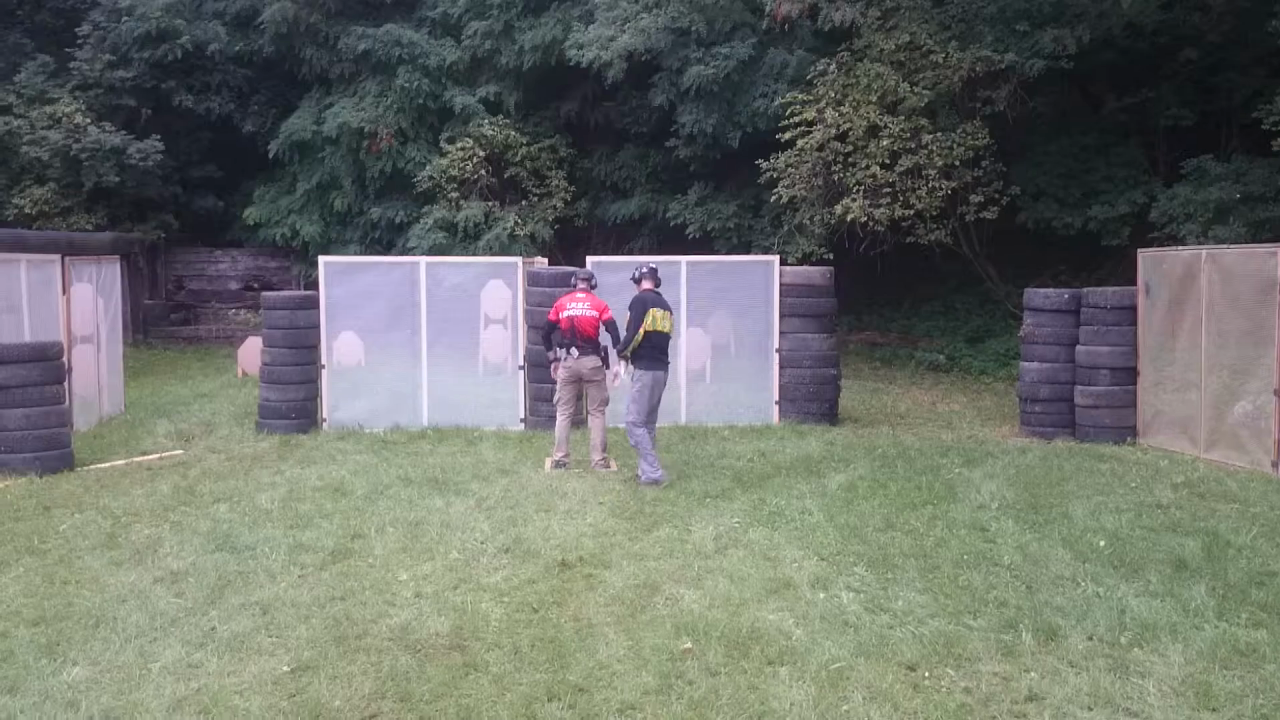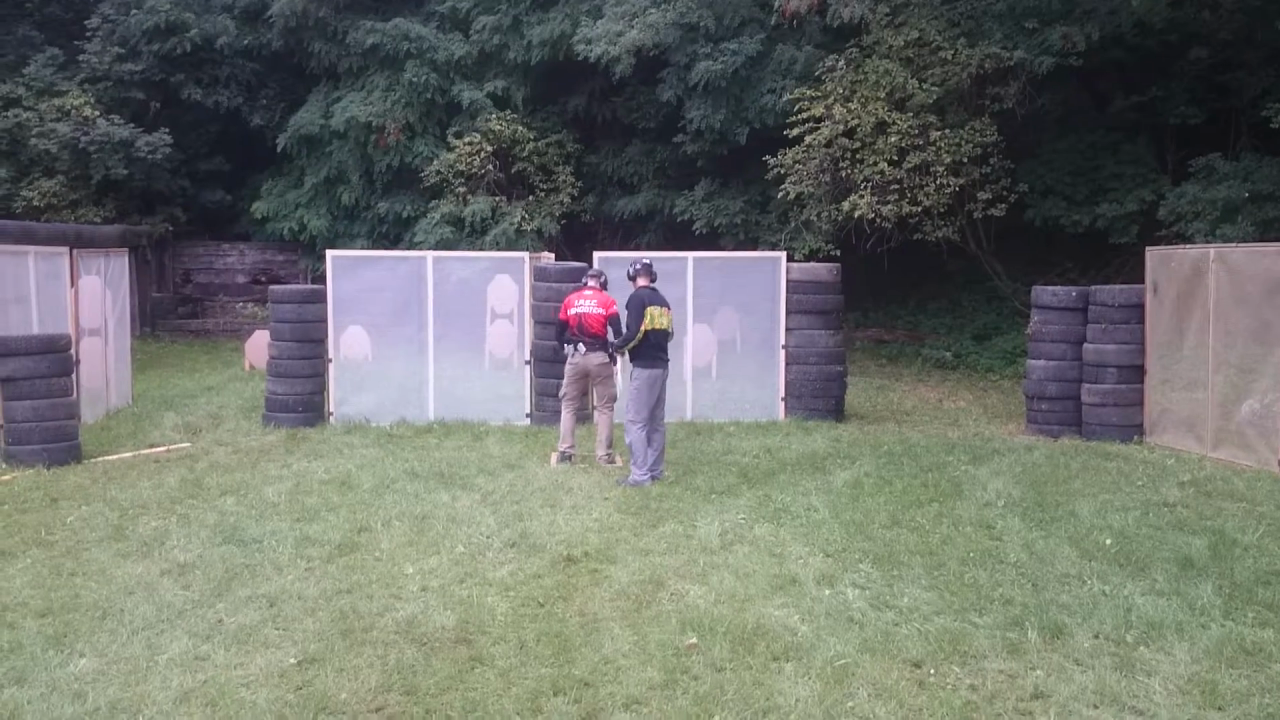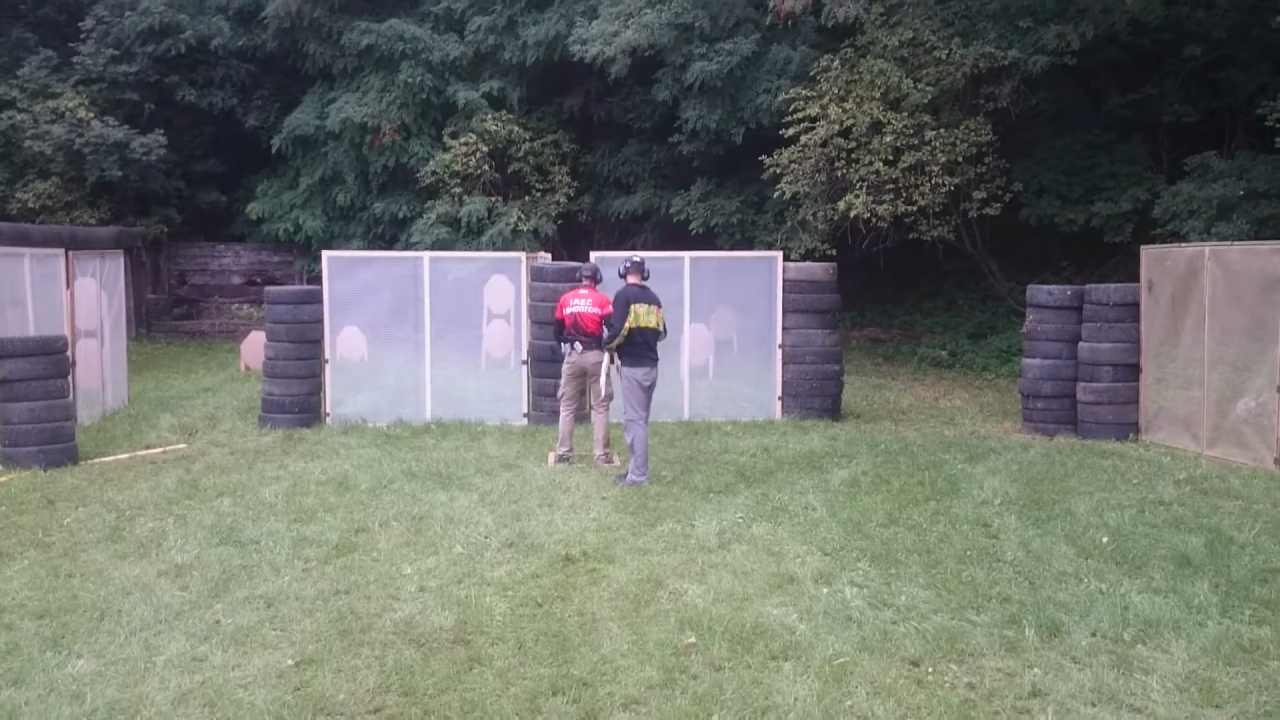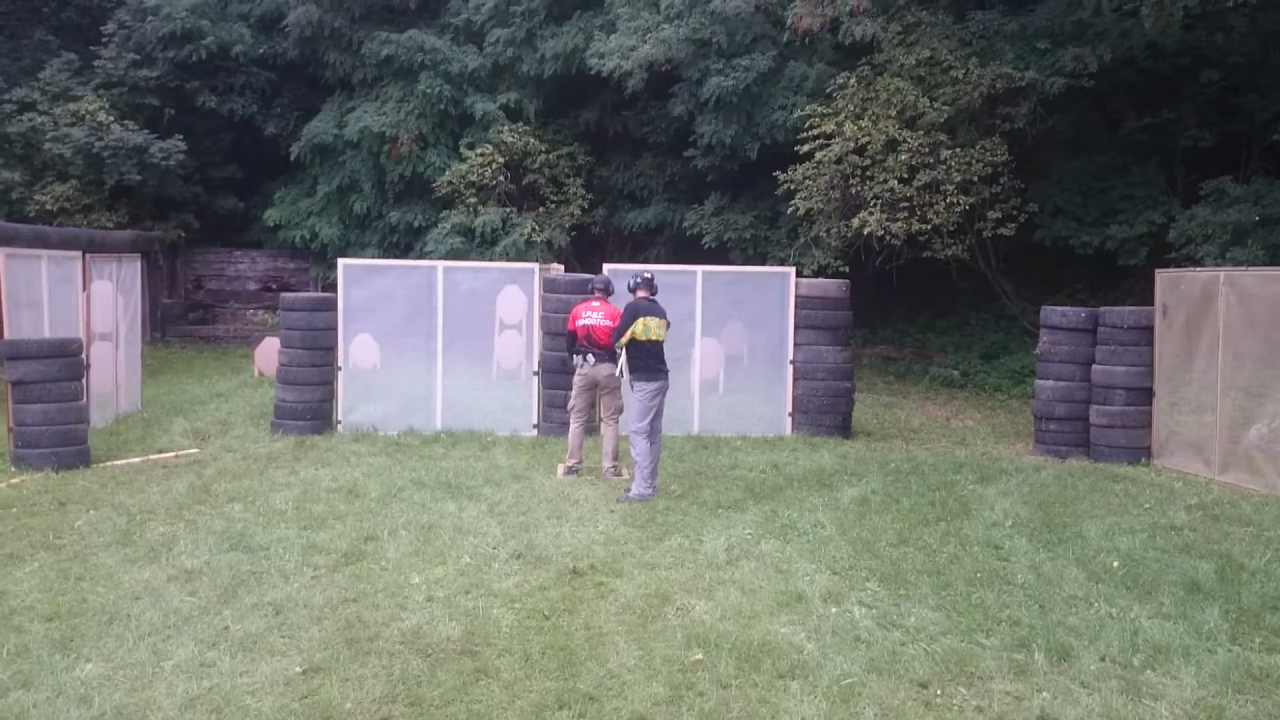
dt=0.7s
person 1, frame 1
left shoulder: (640, 300)
right shoulder: (665, 304)
left elbow: (634, 334)
right elbow: (665, 335)
left wrist: (623, 352)
left hip: (646, 369)
right hip: (661, 368)
left knee: (634, 422)
right knee: (648, 422)
left ankle: (652, 472)
right ankle: (647, 472)
person 1, frame 2
left shoulder: (637, 297)
right shoulder: (662, 300)
left elbow: (634, 333)
right elbow: (669, 333)
left wrist: (618, 347)
left hip: (644, 367)
right hip: (661, 365)
left knee: (635, 421)
right knee: (656, 421)
left ankle: (640, 475)
right ankle: (655, 470)
person 1, frame 3
left shoulder: (624, 295)
right shoulder: (654, 298)
left elbow: (618, 329)
right elbow: (661, 332)
left wrist: (608, 345)
left hip: (633, 365)
right hip: (651, 365)
left knee: (634, 420)
right knee: (640, 419)
left ankle: (638, 475)
right ankle: (638, 470)
person 1, frame 4
left shoulder: (634, 307)
right shoulder: (659, 310)
left elbow: (617, 339)
left wrist: (623, 343)
left hip: (645, 380)
right hip: (660, 377)
left knee: (638, 433)
right knee: (653, 433)
left ankle: (642, 489)
right ankle: (649, 484)
person 2, frame 1
left shoulder: (561, 303)
right shoulder: (599, 304)
left elbow: (546, 334)
right elbow: (614, 334)
left wrist: (553, 359)
left hip: (568, 361)
right hip: (593, 361)
left knee: (564, 412)
right knee: (597, 412)
left ankle: (560, 459)
right ankle: (599, 460)
person 2, frame 2
left shoulder: (570, 300)
right shoulder: (607, 300)
left elbow: (560, 332)
right elbow: (617, 331)
right wrist: (619, 357)
left hip: (576, 357)
right hip: (600, 357)
left knee: (569, 406)
right knee: (605, 408)
left ankle: (565, 451)
right ankle: (604, 454)
person 2, frame 3
left shoulder: (565, 299)
right shoulder: (602, 300)
left elbow: (558, 331)
left hip: (573, 356)
right hip: (596, 356)
left knee: (567, 406)
right knee: (600, 406)
left ankle: (563, 454)
right ankle: (602, 454)
person 2, frame 4
left shoulder: (577, 311)
right shoulder: (614, 312)
left elbow: (570, 341)
left hip: (584, 367)
right hip: (608, 368)
left knee: (577, 418)
right knee: (610, 419)
left ankle: (572, 465)
right ankle: (610, 467)
